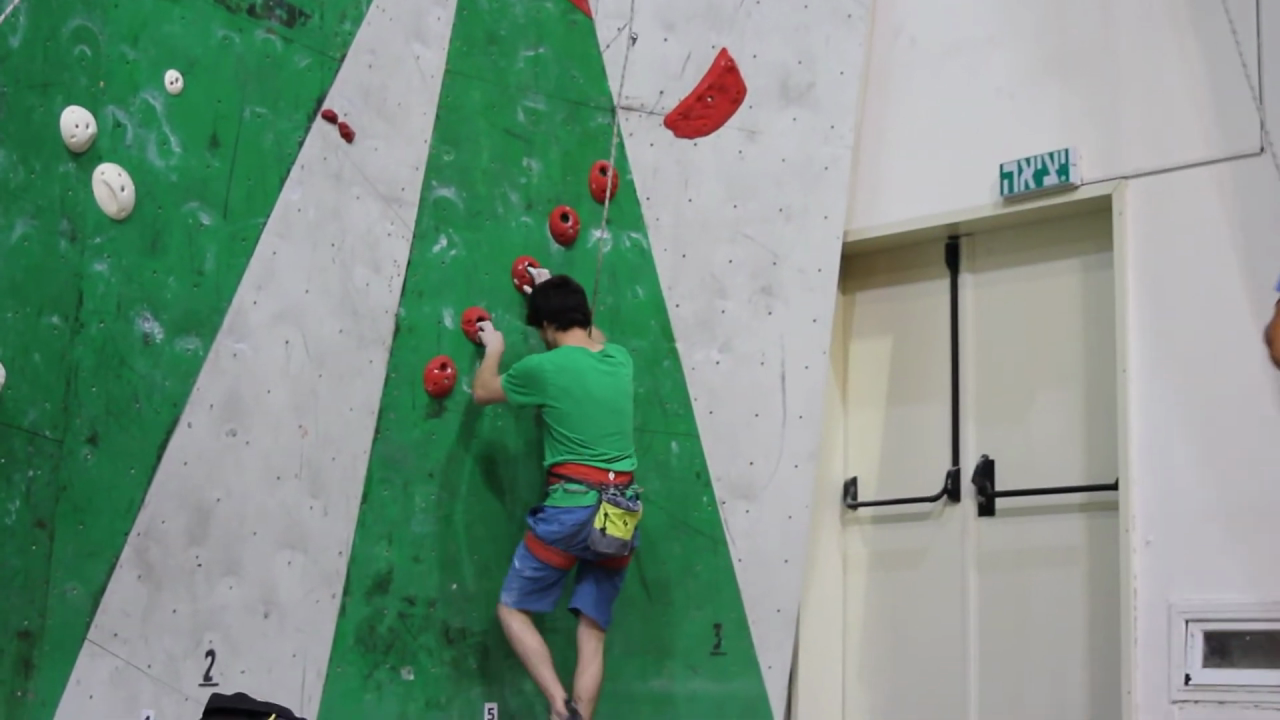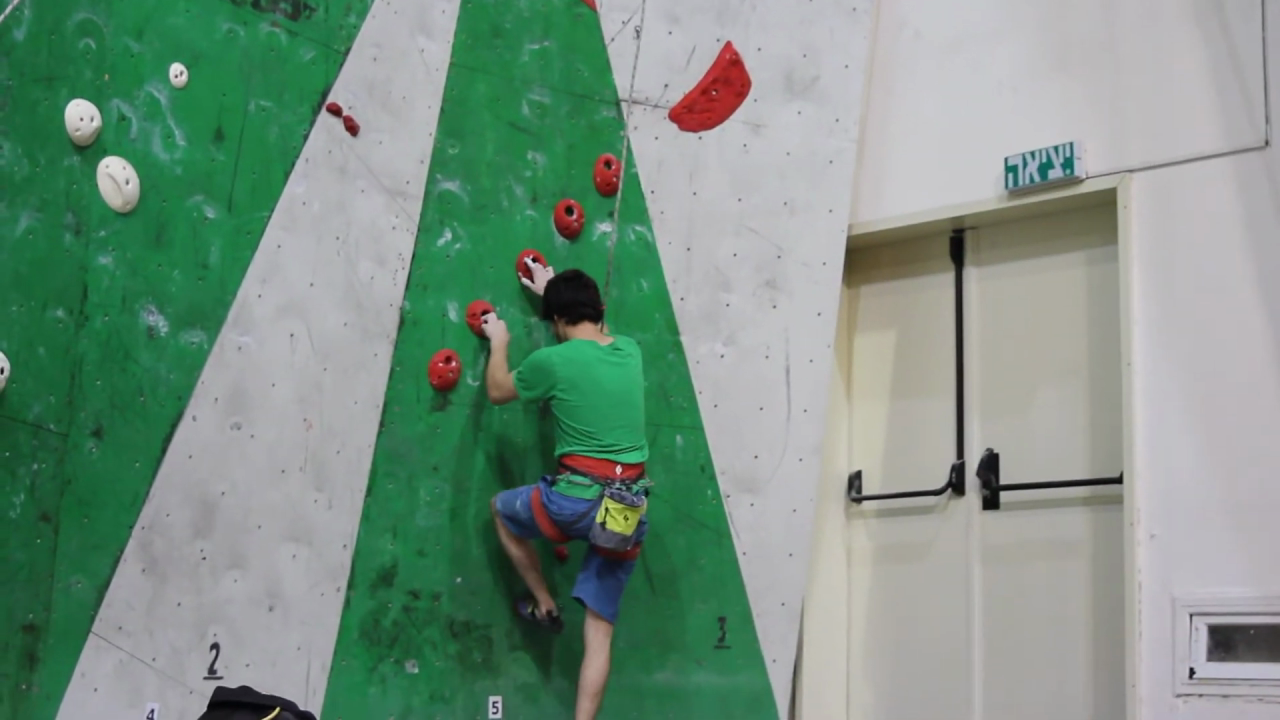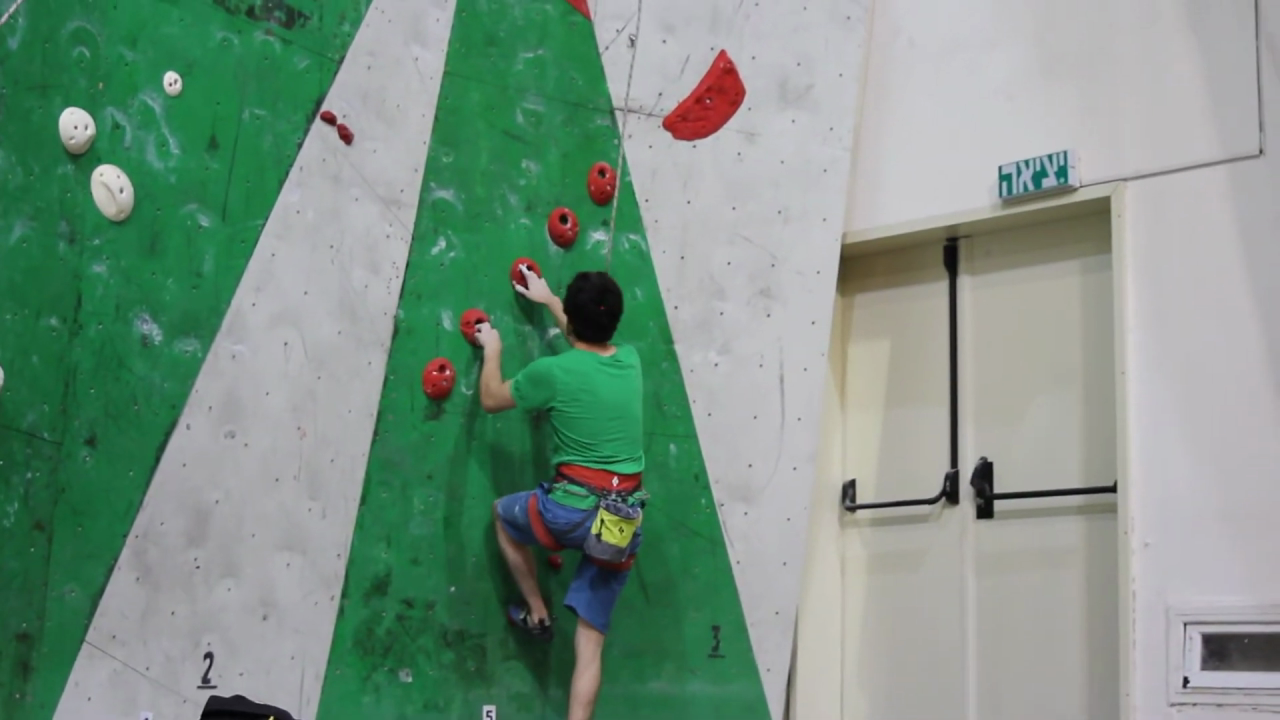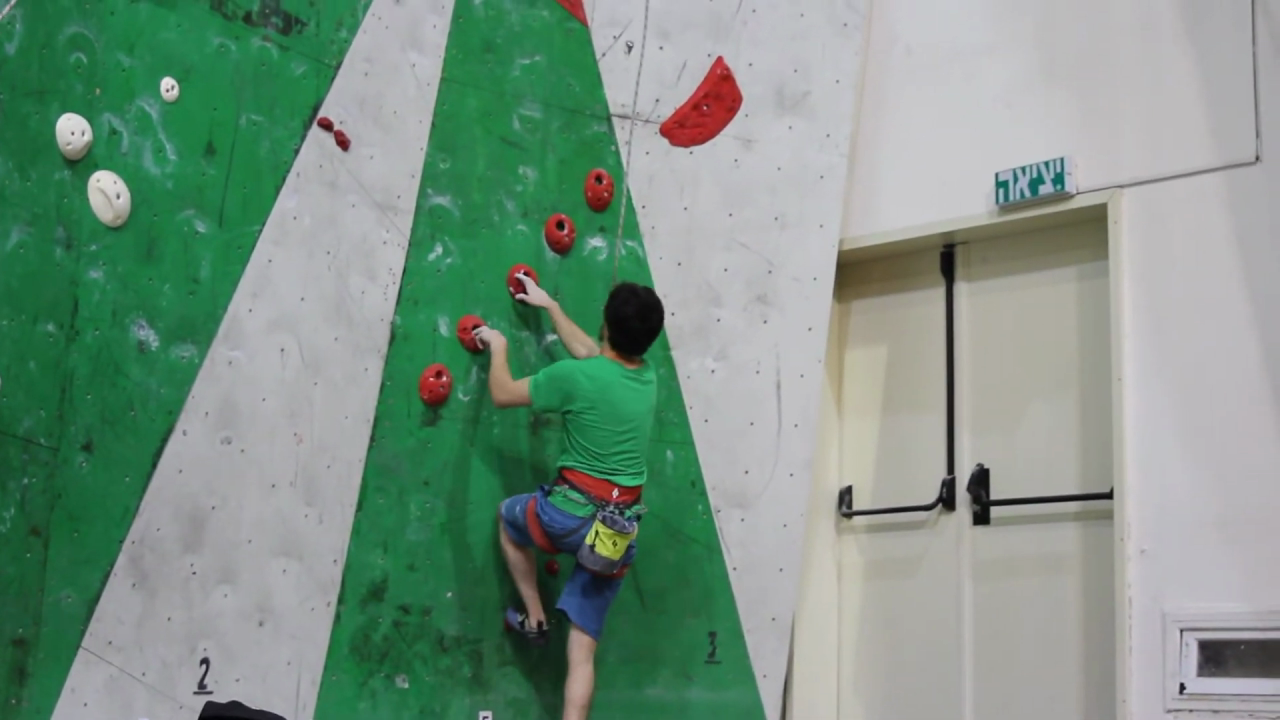
dt=0.5s
person 1, frame 1
left shoulder: (543, 367)
right shoulder: (620, 359)
left elbow: (481, 392)
right elbow: (594, 337)
left wrist: (493, 349)
right wrist: (555, 294)
left hip: (569, 509)
left knee: (512, 612)
right knee: (592, 635)
person 1, frame 2
left shoulder: (553, 360)
right shoulder: (629, 351)
left elbow: (497, 392)
right elbow: (598, 331)
left wrist: (498, 340)
right wrist: (554, 289)
left hip: (575, 499)
right hip: (629, 510)
left knee: (501, 508)
right knee: (599, 630)
left ankle: (544, 606)
person 1, frame 3
left shoulder: (553, 372)
right shoulder: (630, 360)
left elbow: (490, 400)
right elbow: (591, 343)
left wrist: (492, 349)
right wrist: (548, 300)
left hip: (572, 508)
right hip: (625, 521)
left knee: (503, 513)
right knee: (590, 641)
left ankle: (537, 613)
person 1, frame 4
left shoulder: (575, 377)
right shoulder: (647, 376)
left elbow: (502, 394)
right elbow: (592, 354)
left wrist: (497, 346)
right wrist: (551, 306)
left hip: (571, 513)
left knee: (508, 515)
right knee: (583, 647)
left ankle: (535, 618)
